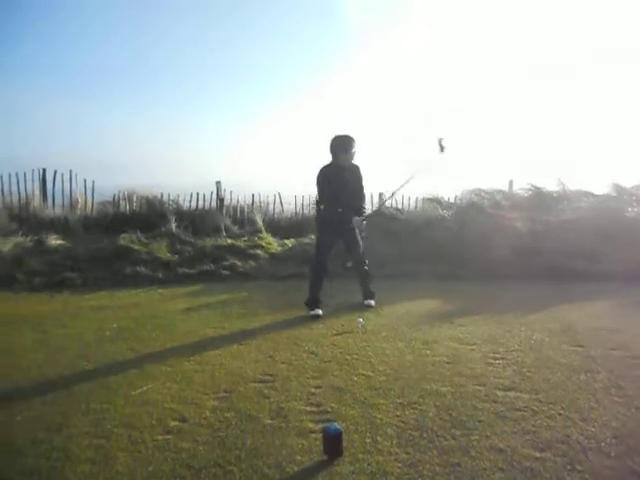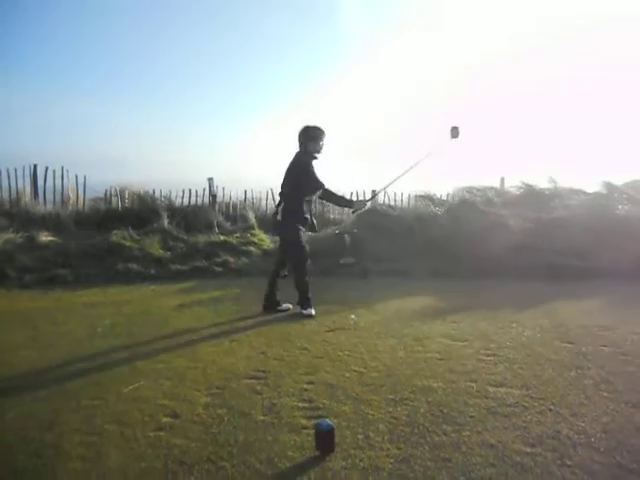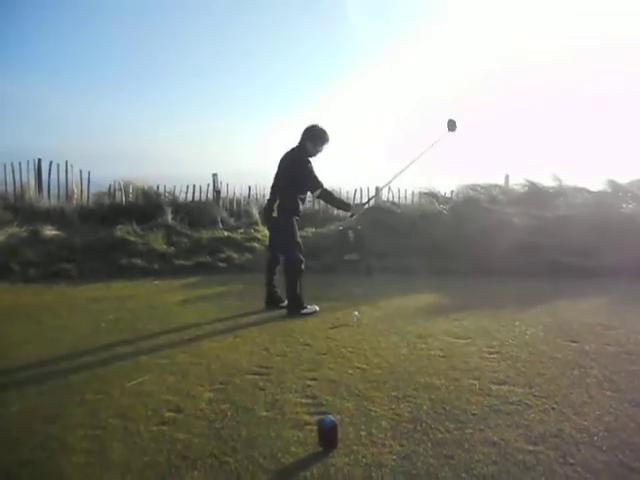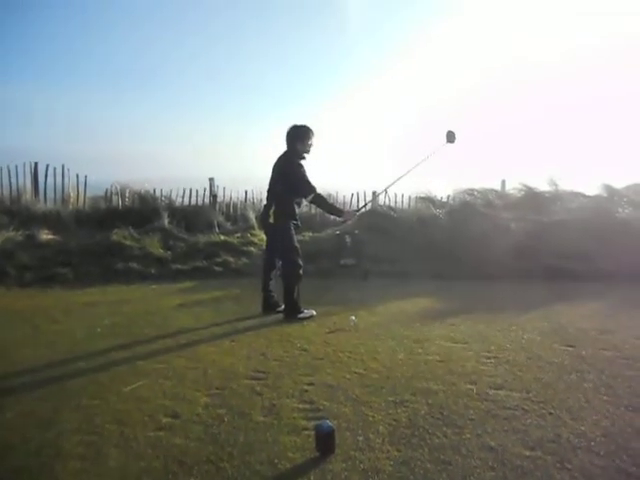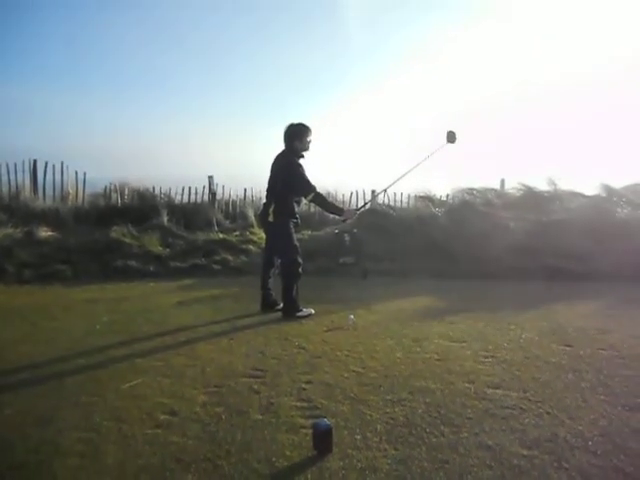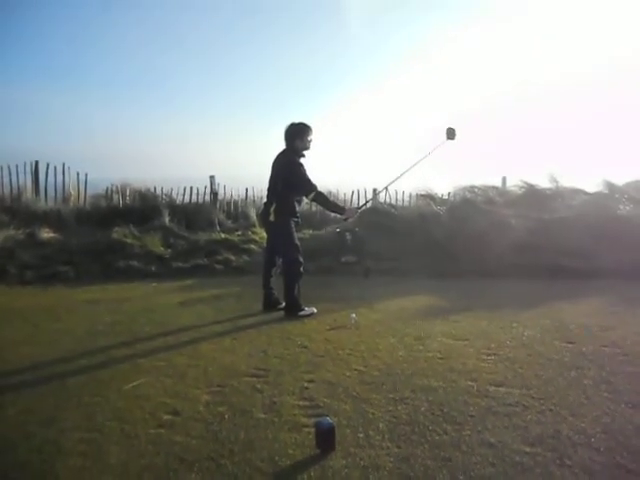
dt=0.5s
person 1, frame 1
left shoulder: (354, 170)
right shoulder: (326, 174)
left elbow: (359, 196)
right elbow: (326, 205)
left wrist: (359, 215)
right wrist: (350, 218)
left hip: (348, 221)
right hip: (328, 222)
left knee: (359, 259)
right knee: (320, 261)
left ankle: (368, 295)
right ankle: (313, 303)
person 1, frame 2
left shoulder: (304, 161)
right shoulder: (302, 164)
right elbow: (321, 192)
left wrist: (310, 218)
right wrist: (351, 204)
left hip: (295, 217)
right hip: (289, 218)
left knee: (285, 260)
right knee: (300, 259)
left ankle: (271, 302)
right ankle: (305, 303)
person 1, frame 3
left shoulder: (292, 156)
right shoulder: (301, 161)
right elbow: (320, 192)
right wrist: (348, 207)
left hip: (276, 212)
right hip: (283, 215)
left knee: (276, 256)
right knee: (294, 258)
left ankle: (273, 298)
right ankle: (296, 304)
person 1, frame 4
left shoulder: (286, 160)
right shoulder: (292, 165)
right elbow: (313, 196)
right wrist: (340, 213)
left hip: (274, 218)
right hip: (280, 220)
left knee: (272, 261)
right knee: (293, 263)
left ankle: (270, 303)
right ankle: (292, 309)
person 1, frame 5
left shoulder: (284, 159)
right shoulder: (291, 164)
right elbow: (312, 195)
right wrist: (341, 212)
left hip: (273, 216)
right hip: (280, 218)
left knee: (271, 259)
right knee: (292, 262)
left ankle: (268, 301)
right ankle: (291, 307)
person 1, frame 6
left shoulder: (285, 158)
right shoulder: (292, 163)
right elbow: (314, 194)
right wrist: (342, 210)
left hip: (274, 215)
right hip: (281, 218)
left knee: (272, 258)
right knee: (294, 261)
left ankle: (270, 300)
right ankle: (293, 306)
